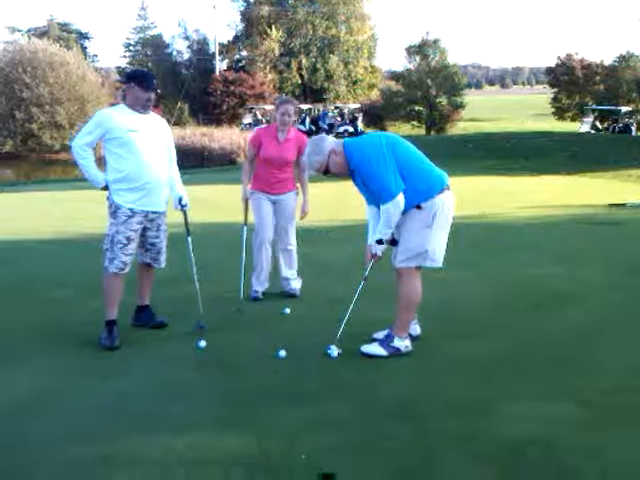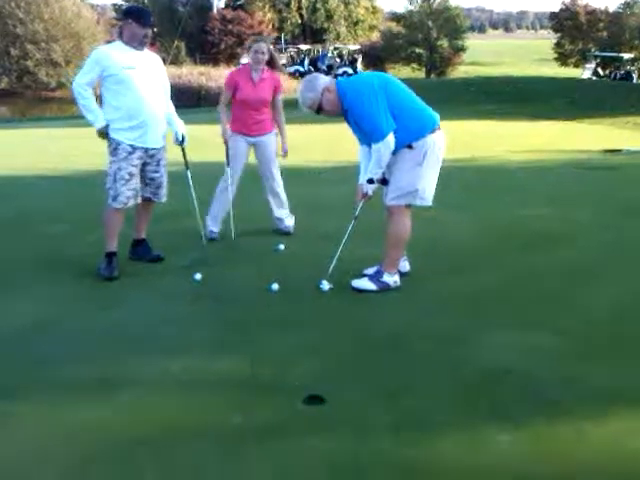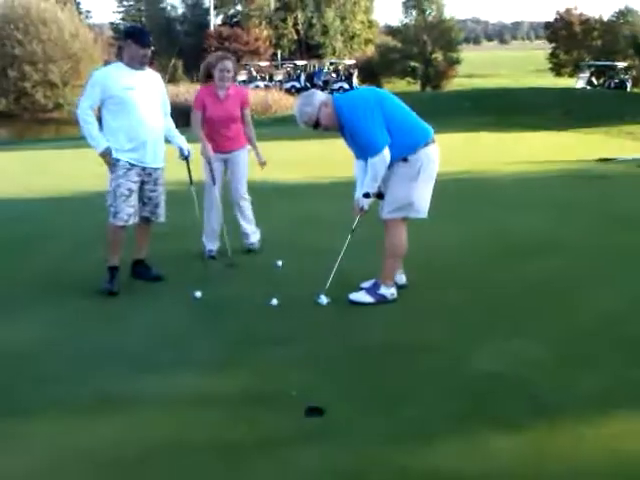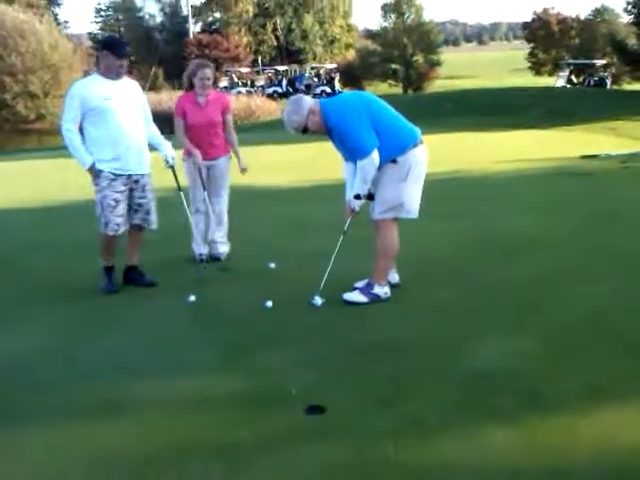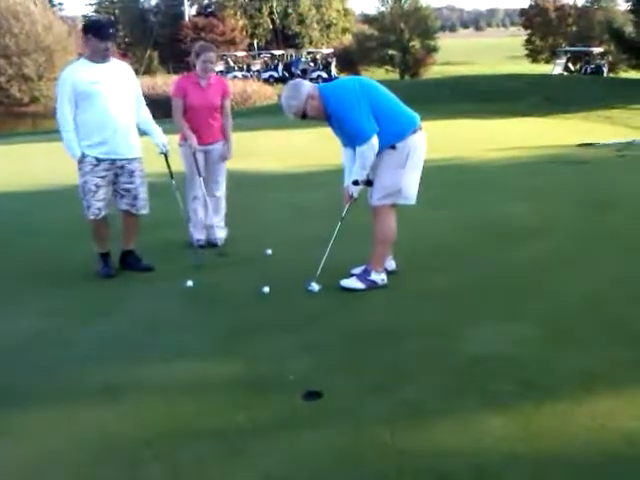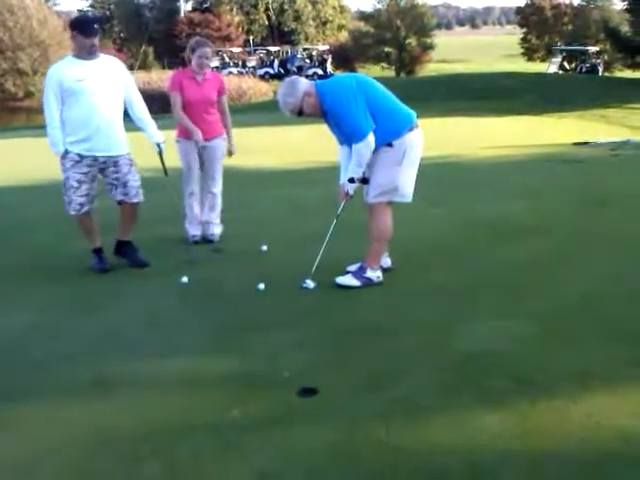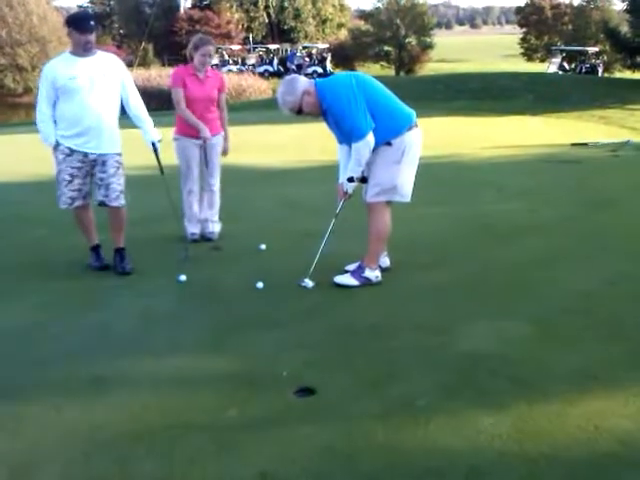
dt=0.3s
person 1, frame 1
left shoulder: (160, 123)
right shoulder: (108, 117)
left elbow: (170, 161)
right elbow: (79, 145)
left wrist: (179, 191)
right wrist: (99, 179)
left hip: (157, 205)
right hip: (126, 205)
left knee: (150, 260)
right knee: (117, 264)
left ankle: (142, 310)
right ankle: (110, 324)
person 1, frame 2
left shoulder: (155, 59)
right shoulder: (105, 55)
left elbow: (164, 97)
right elbow: (80, 86)
left wrist: (177, 124)
right wrist: (99, 122)
left hip: (156, 142)
right hip: (125, 141)
left knee: (150, 195)
right knee: (119, 199)
left ankle: (139, 244)
right ankle: (110, 256)
person 1, frame 3
left shoulder: (155, 78)
right shoulder: (105, 76)
left elbow: (164, 116)
right elbow: (84, 111)
left wrist: (179, 140)
right wrist: (101, 146)
left hip: (154, 161)
right hip: (124, 160)
left knee: (148, 215)
right knee: (120, 217)
left ankle: (140, 263)
right ankle: (112, 272)
person 1, frame 4
left shoulder: (133, 87)
right shoulder: (83, 89)
left elbow: (147, 124)
right elbow: (68, 128)
left wrist: (165, 148)
right wrist: (86, 162)
left hip: (140, 169)
right hip: (108, 171)
left knee: (140, 221)
right knee: (112, 227)
left ankle: (132, 269)
right ankle: (108, 271)
person 1, frame 5
left shoulder: (124, 69)
right shoulder: (72, 75)
left elbow: (140, 108)
right elbow: (65, 117)
left wrist: (157, 135)
right wrist: (76, 153)
left hip: (129, 153)
right hip: (94, 157)
left knee: (133, 207)
right knee: (97, 211)
left ankle: (128, 255)
right ankle: (104, 257)
person 1, frame 6
left shoulder: (115, 65)
right shoulder: (58, 72)
left elbow: (135, 102)
right elbow: (52, 115)
left wrist: (153, 132)
right wrist: (60, 149)
left hip: (116, 149)
right hip: (78, 153)
left knee: (132, 198)
right knee: (82, 206)
left ankle: (124, 244)
right ankle: (97, 252)
person 1, frame 7
left shoulder: (113, 62)
right shoulder: (54, 68)
left elbow: (133, 100)
right elbow: (43, 109)
left wrist: (150, 130)
right wrist: (52, 141)
left hip: (108, 147)
right hip: (71, 148)
left knee: (115, 201)
right knee: (78, 202)
left ankle: (120, 252)
right ankle: (95, 250)
person 2, frame 1
left shoulder: (366, 153)
right shoulder: (355, 159)
left elbow: (393, 201)
right elbow: (374, 201)
left wrist: (381, 240)
right wrist: (372, 241)
left hip: (430, 201)
right hip: (416, 203)
left knee: (407, 267)
right knee: (404, 265)
left ankle: (399, 338)
right ankle: (409, 324)
person 2, frame 2
left shoulder: (358, 93)
right shoulder: (349, 101)
left elbow: (384, 141)
right elbow: (367, 142)
left wrist: (371, 179)
right wrist: (364, 180)
left hip: (420, 142)
right hip: (408, 144)
left knee: (398, 206)
right knee: (396, 204)
left ankle: (389, 274)
right ankle: (398, 261)
person 2, frame 3
left shoulder: (354, 108)
right shoulder: (345, 116)
left elbow: (379, 155)
right elbow: (363, 156)
left wrist: (367, 193)
right wrist: (360, 194)
left hip: (415, 155)
right hip: (403, 157)
left knee: (394, 219)
right knee: (392, 217)
left ankle: (385, 287)
right ankle: (395, 275)
person 2, frame 4
left shoulder: (342, 112)
right shoulder: (333, 119)
left elbow: (368, 158)
right elbow: (352, 158)
left wrist: (358, 195)
right wrist: (350, 196)
left hip: (403, 156)
right hip: (392, 158)
left knee: (384, 219)
right knee: (383, 217)
left ankle: (379, 286)
right ankle: (388, 273)
person 2, frame 5
left shoulder: (342, 97)
right shoulder: (332, 103)
left elbow: (368, 143)
right elbow: (350, 144)
left wrist: (356, 181)
right wrist: (349, 182)
left hip: (403, 142)
right hip: (390, 144)
left knee: (383, 205)
right knee: (380, 203)
left ankle: (376, 272)
right ankle: (384, 260)
person 2, frame 6
left shoulder: (338, 94)
right shoulder: (328, 101)
left elbow: (364, 140)
right elbow: (346, 141)
left wrist: (352, 179)
right wrist: (344, 180)
left hip: (399, 139)
right hip: (386, 141)
left knee: (379, 202)
right knee: (377, 200)
left ankle: (371, 270)
right ankle: (380, 257)
person 2, frame 7
left shoulder: (338, 92)
right shoulder: (328, 99)
left elbow: (363, 139)
right elbow: (346, 140)
left wrist: (351, 178)
right wrist: (343, 179)
left hip: (399, 138)
right hip: (386, 140)
left knee: (378, 201)
right knee: (375, 200)
left ankle: (370, 269)
right ankle: (379, 257)
person 3, frame 1
left shoulder: (300, 139)
right shoulder: (260, 134)
left elbow: (302, 171)
right elbow: (248, 161)
left wrist: (305, 200)
right wrist: (245, 186)
left hip: (286, 194)
right hip: (261, 193)
left knee: (287, 240)
right knee: (263, 238)
left ankle: (291, 282)
right ankle: (258, 285)
person 3, frame 2
left shoulder: (274, 79)
right shoulder: (235, 76)
left elbow: (278, 111)
right elbow: (223, 105)
left wrist: (283, 139)
right wrist: (226, 126)
left hip: (265, 135)
right hip: (238, 136)
left knee: (273, 179)
right knee: (230, 179)
left ankle: (284, 220)
right ankle: (213, 224)
person 3, frame 3
left shoulder: (241, 93)
right shoulder: (202, 94)
left elbow: (247, 125)
right elbow: (196, 125)
left wrist: (257, 151)
right wrist: (205, 144)
left hip: (238, 150)
right hip: (212, 152)
left knee: (240, 193)
right knee: (212, 197)
left ankle: (251, 236)
right ankle: (211, 243)
person 3, frame 4
left shoulder: (222, 100)
right shoulder: (182, 101)
left elbow: (229, 130)
right elbow: (179, 133)
left wrist: (239, 157)
right wrist: (193, 151)
left hip: (220, 158)
right hip: (195, 159)
left knee: (219, 203)
right knee: (198, 203)
left ankle: (219, 245)
right ankle: (201, 248)
person 3, frame 5
left shoulder: (222, 84)
right shoulder: (182, 83)
left elbow: (227, 117)
right elbow: (177, 115)
left wrist: (228, 144)
right wrist: (189, 135)
left hip: (217, 143)
right hip: (191, 143)
left knee: (216, 188)
right knee: (195, 190)
left ankle: (216, 231)
right ankle: (198, 233)
person 3, frame 6
left shoulder: (217, 79)
right shoulder: (178, 77)
left elbow: (224, 112)
right elbow: (176, 110)
left wrist: (230, 139)
right wrist: (194, 130)
left hip: (215, 139)
right hip: (188, 139)
left knee: (213, 185)
right knee: (192, 185)
left ankle: (211, 227)
right ankle: (193, 229)
person 3, frame 7
left shoulder: (217, 77)
right shoulder: (179, 74)
left elbow: (222, 109)
right elbow: (180, 107)
left wrist: (226, 137)
right wrist: (200, 127)
left hip: (214, 136)
right hip: (187, 137)
left knee: (212, 182)
right knee: (191, 183)
left ankle: (210, 225)
right ankle: (192, 227)
